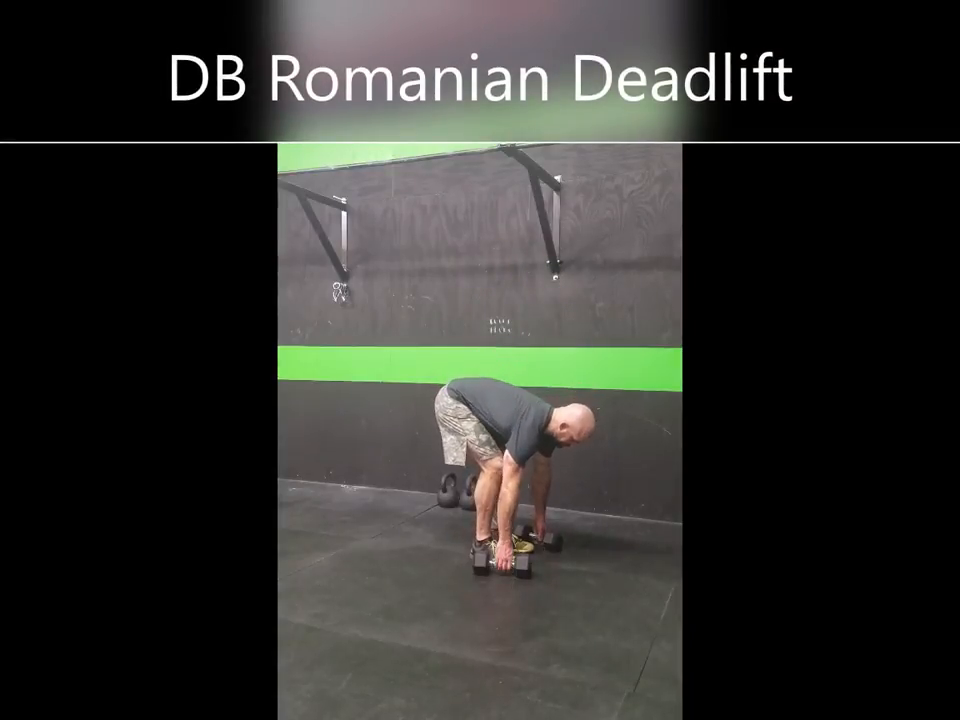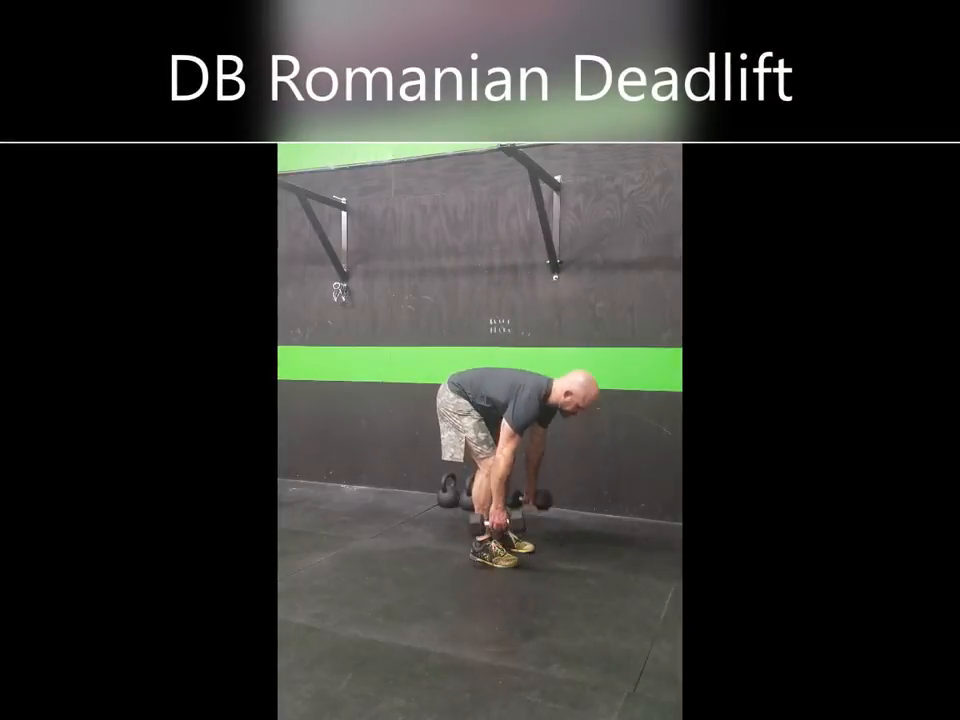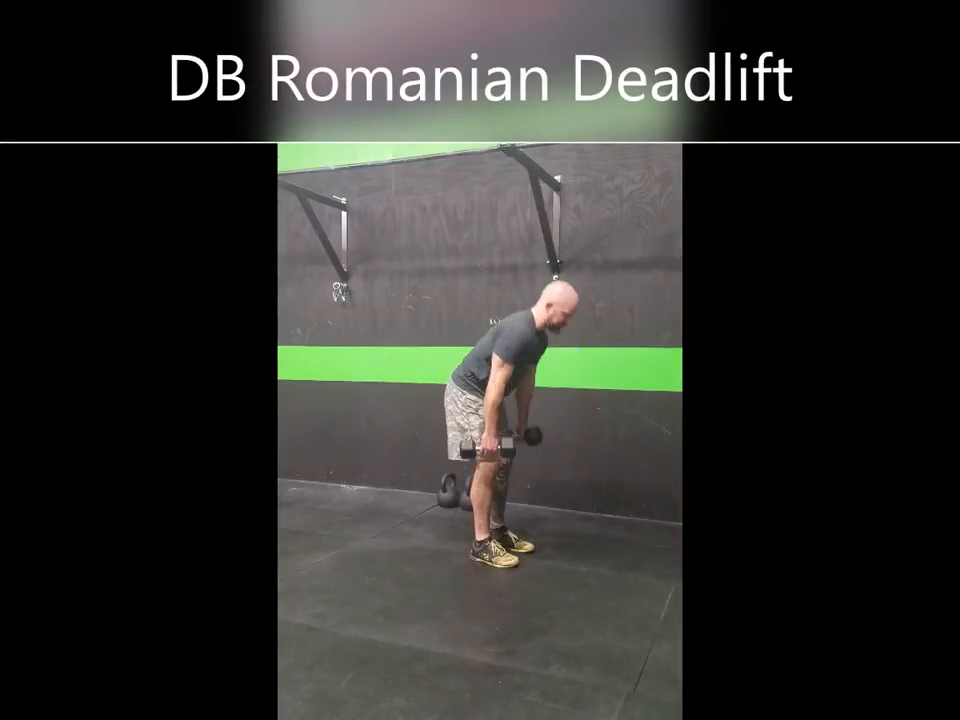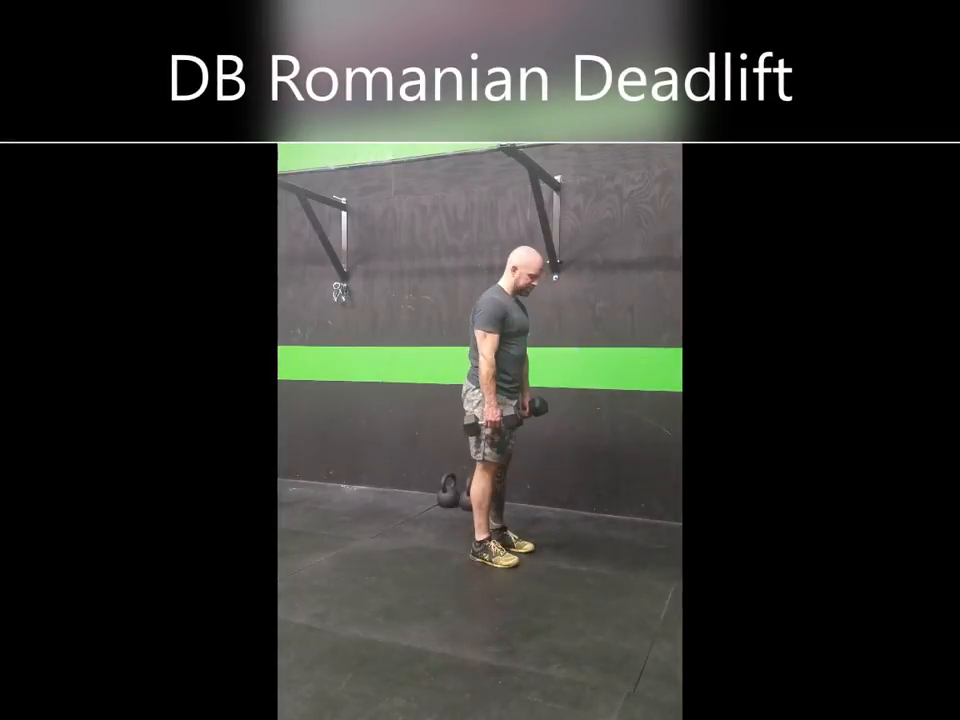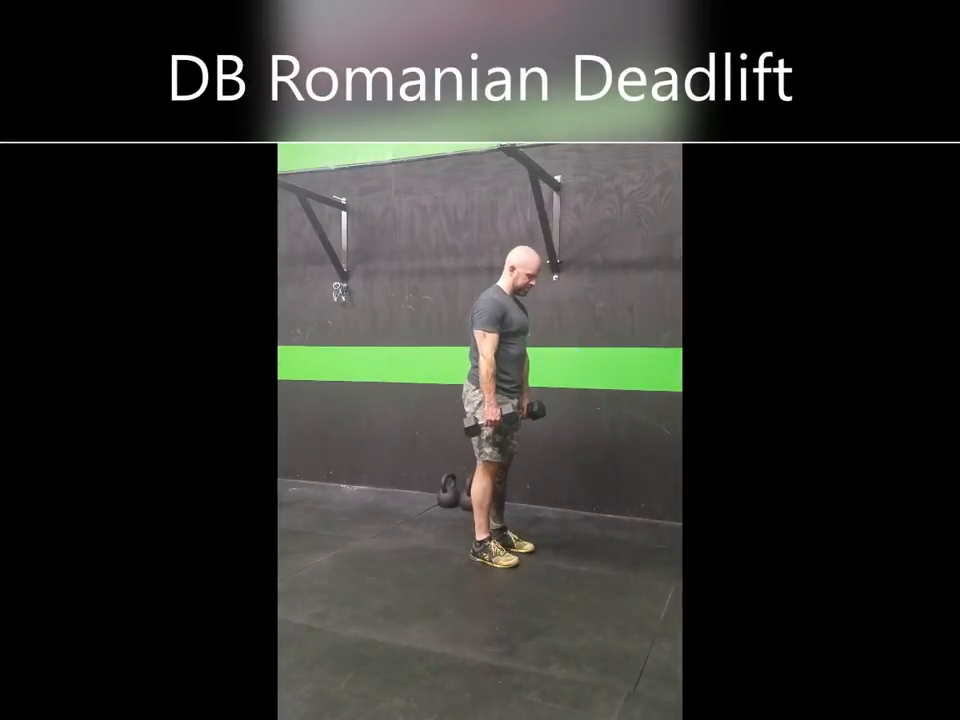
dt=0.4s
person 1, frame 1
left shoulder: (548, 422)
right shoulder: (529, 428)
left elbow: (542, 473)
right elbow: (510, 486)
left wrist: (540, 516)
right wrist: (505, 542)
left hip: (471, 400)
right hip: (453, 403)
left knee: (506, 468)
right knee: (495, 466)
left ankle: (497, 531)
right ankle: (482, 543)
person 1, frame 2
left shoulder: (548, 398)
right shoulder: (529, 399)
left elbow: (537, 445)
right elbow: (504, 454)
left wrist: (530, 488)
right wrist: (498, 507)
left hip: (479, 402)
right hip: (456, 398)
left knee: (507, 456)
right knee: (490, 464)
left ankle: (500, 532)
right ankle: (482, 544)
person 1, frame 3
left shoulder: (539, 336)
right shoulder: (517, 331)
left elbow: (526, 380)
right elbow: (496, 383)
left wrist: (522, 422)
right wrist: (490, 433)
left hip: (485, 394)
right hip: (466, 393)
left knee: (503, 461)
right knee: (488, 464)
left ankle: (498, 531)
right ankle: (482, 543)
person 1, frame 4
left shoulder: (517, 305)
right shoulder: (492, 302)
right elbow: (486, 357)
left wrist: (525, 394)
right wrist: (490, 405)
left hip: (507, 397)
right hip: (486, 395)
left knee: (501, 465)
right knee: (488, 466)
left ankle: (498, 530)
right ankle: (481, 543)
person 1, frame 5
left shoulder: (516, 305)
right shoulder: (490, 303)
right elbow: (486, 357)
left wrist: (524, 395)
right wrist: (490, 404)
left hip: (509, 397)
right hip: (487, 396)
left knee: (502, 466)
right knee: (488, 466)
left ankle: (498, 530)
right ankle: (482, 543)
